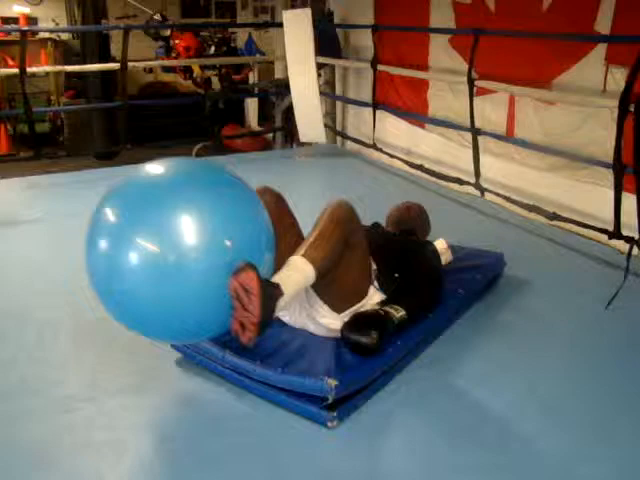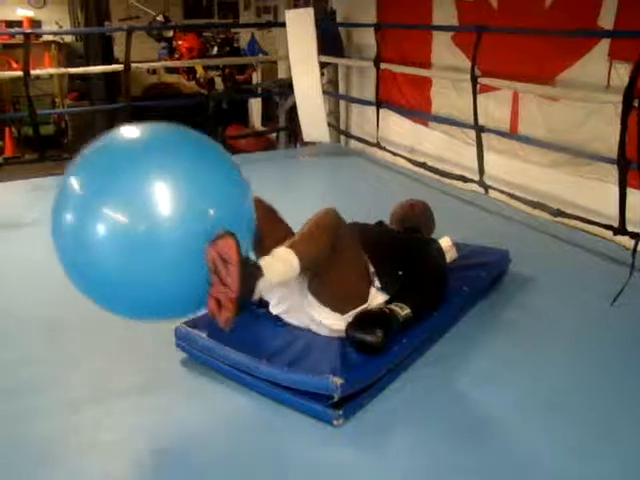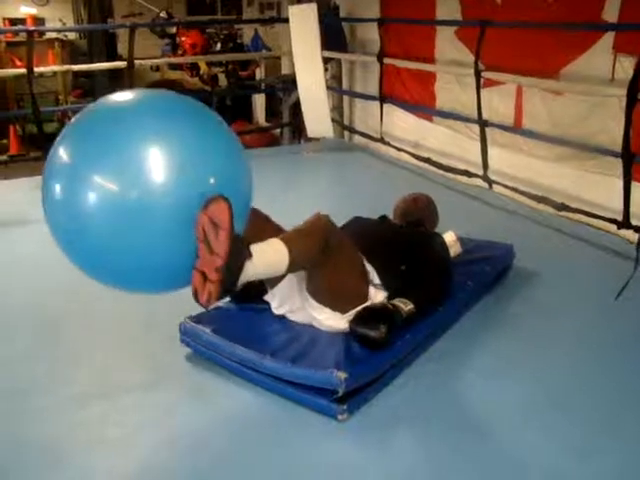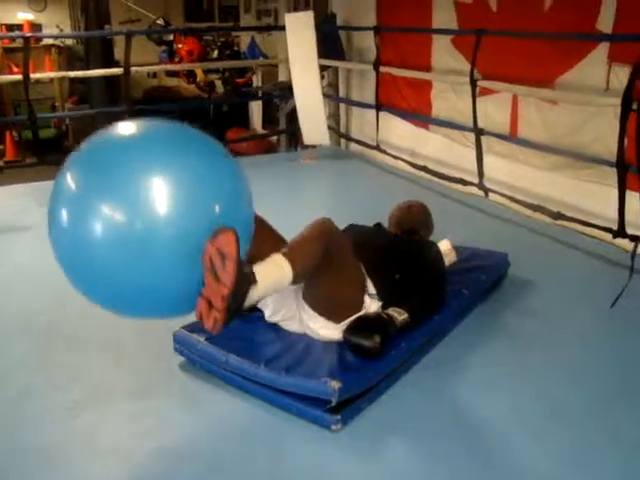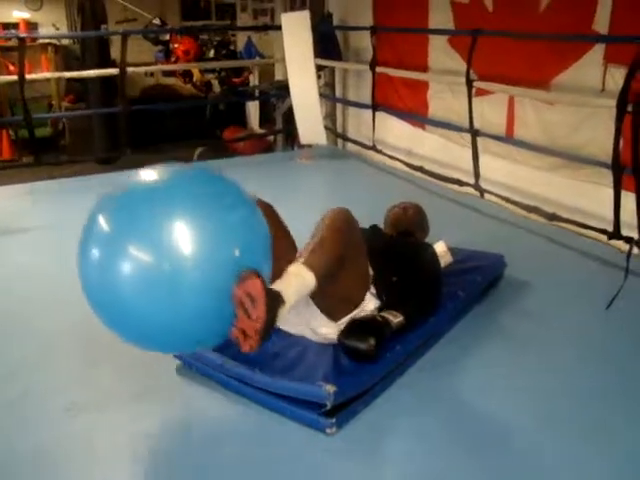
dt=0.2s
person 1, frame 1
left shoulder: (421, 251)
right shoulder: (362, 231)
left elbow: (427, 295)
left wrist: (387, 316)
left hip: (342, 308)
left knee: (341, 212)
right knee: (266, 198)
left ankle: (269, 294)
person 1, frame 2
left shoulder: (426, 249)
right shoulder: (361, 228)
left elbow: (431, 294)
left wrist: (392, 315)
left hip: (344, 305)
right hip: (298, 288)
left knee: (328, 220)
right knee: (255, 209)
left ankle: (250, 278)
person 1, frame 3
left shoulder: (429, 244)
right shoulder: (363, 223)
left elbow: (435, 288)
left wrist: (395, 311)
left hip: (346, 301)
right hip: (299, 284)
left knee: (321, 226)
right knee: (245, 217)
left ankle: (238, 265)
person 1, frame 4
left shoulder: (424, 251)
right shoulder: (358, 231)
left elbow: (431, 297)
left wrist: (388, 320)
left hip: (345, 313)
left knee: (323, 229)
left ankle: (242, 289)
person 1, frame 5
left shoulder: (419, 252)
right shoulder: (362, 234)
left elbow: (427, 299)
right elbow: (303, 261)
left wrist: (387, 322)
left hip: (341, 315)
right hip: (296, 302)
left knee: (340, 220)
right knee: (256, 209)
left ankle: (272, 303)
